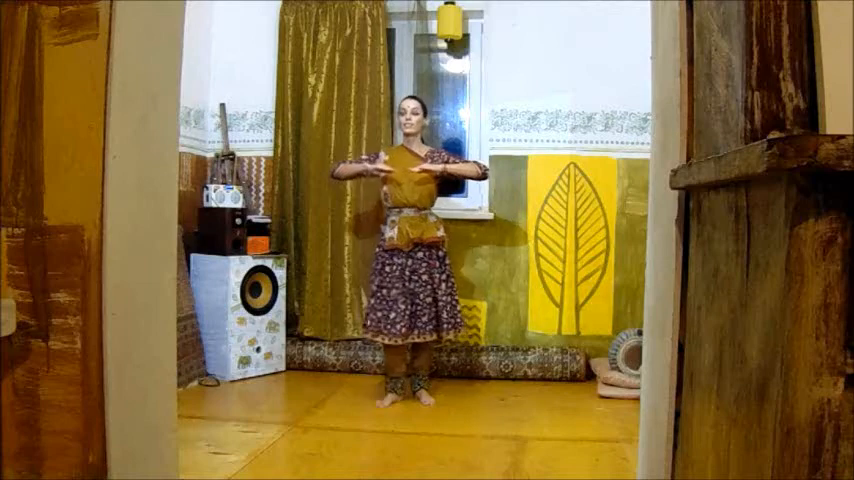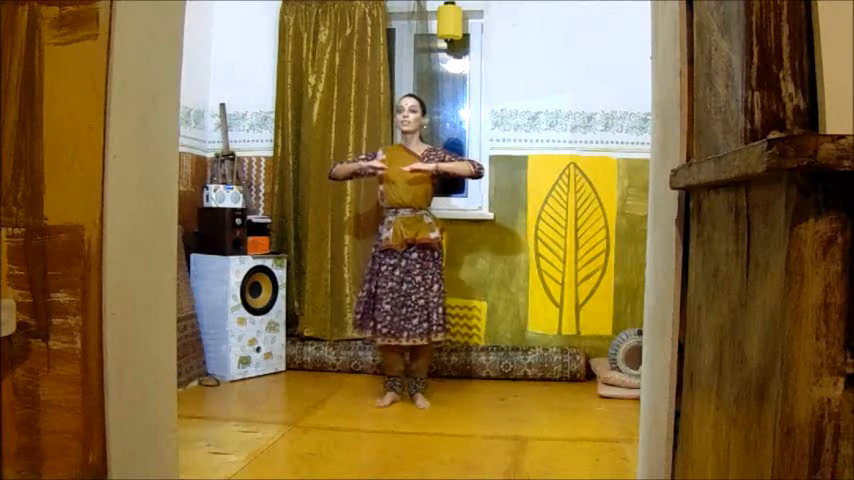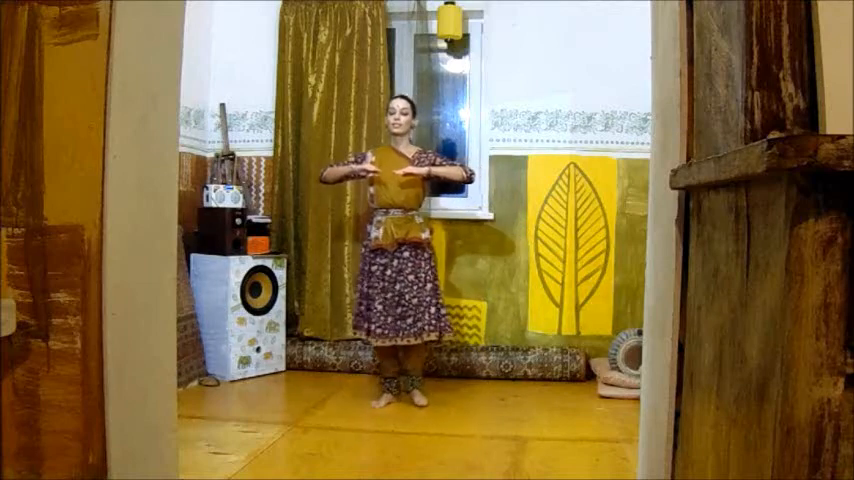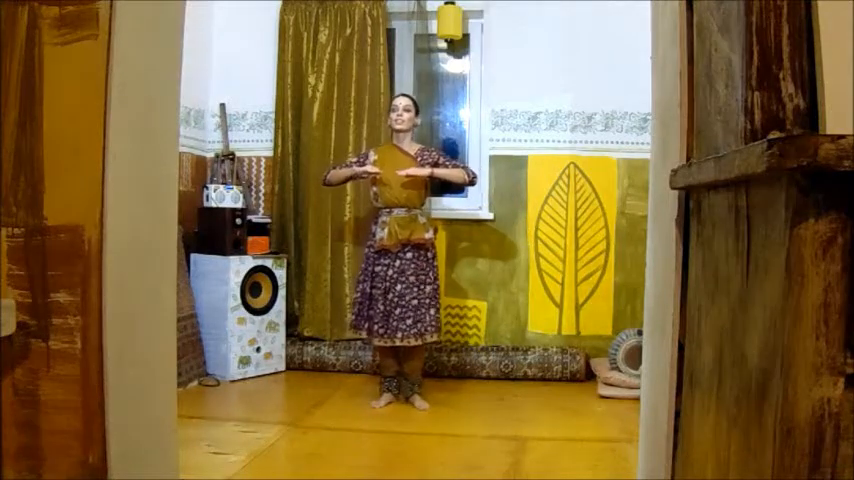
dt=0.5s
person 1, frame 1
left shoulder: (437, 156)
right shoulder: (384, 156)
left elbow: (482, 171)
right elbow: (337, 171)
left wrist: (440, 168)
right wrist: (368, 167)
left hip: (426, 238)
right hip: (393, 238)
left knee: (426, 311)
right knee: (391, 312)
left ankle: (421, 384)
right ankle: (394, 387)
person 1, frame 2
left shoulder: (434, 155)
right shoulder: (382, 155)
left elbow: (476, 170)
right elbow: (334, 172)
left wrist: (432, 167)
right wrist: (364, 165)
left hip: (422, 239)
right hip: (389, 237)
left knee: (421, 313)
right knee: (385, 312)
left ankle: (417, 387)
right ankle: (393, 386)
person 1, frame 3
left shoulder: (425, 158)
right shoulder: (371, 156)
left elbow: (467, 175)
right elbow: (325, 176)
left wrist: (426, 170)
right wrist: (355, 168)
left hip: (413, 240)
right hip: (379, 240)
left knee: (416, 312)
right knee: (380, 313)
left ankle: (414, 383)
right ankle: (389, 387)
person 1, frame 4
left shoulder: (428, 155)
right shoulder: (374, 156)
left elbow: (469, 177)
right elbow: (328, 179)
left wrist: (427, 172)
right wrist: (358, 171)
left hip: (416, 239)
right hip: (383, 237)
left knee: (416, 313)
right knee: (381, 313)
left ankle: (412, 387)
right ankle: (388, 386)
